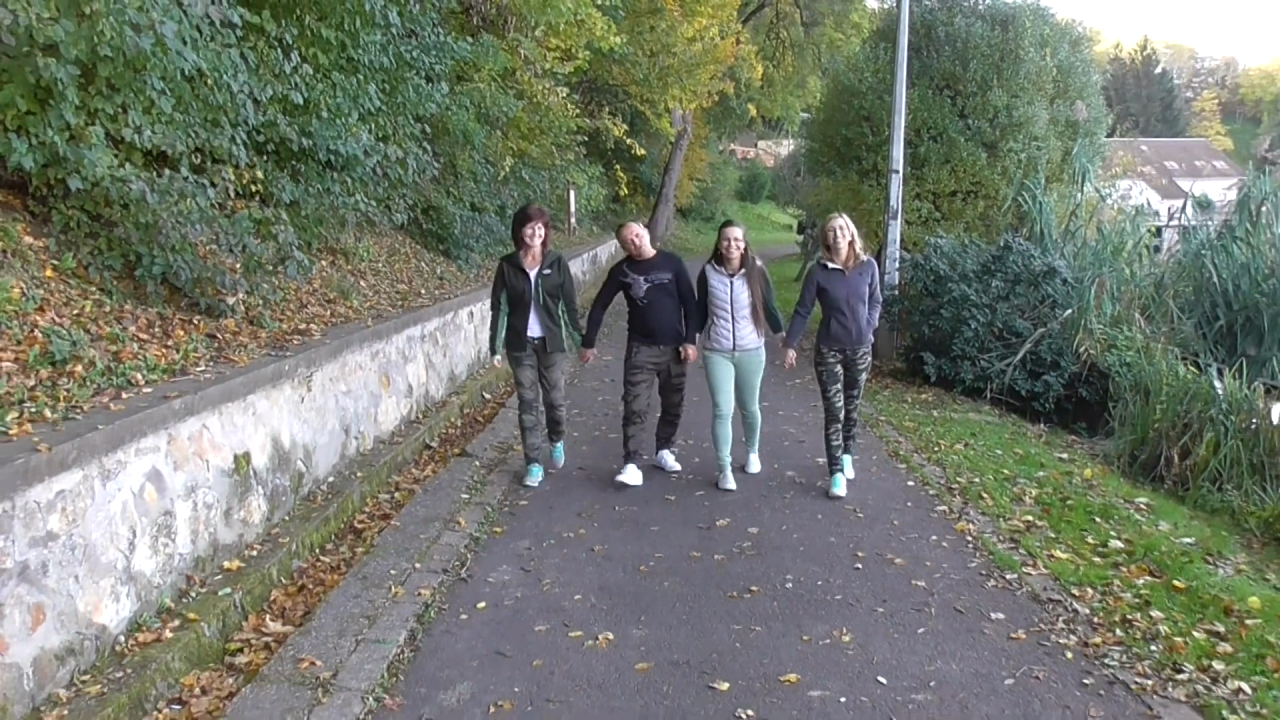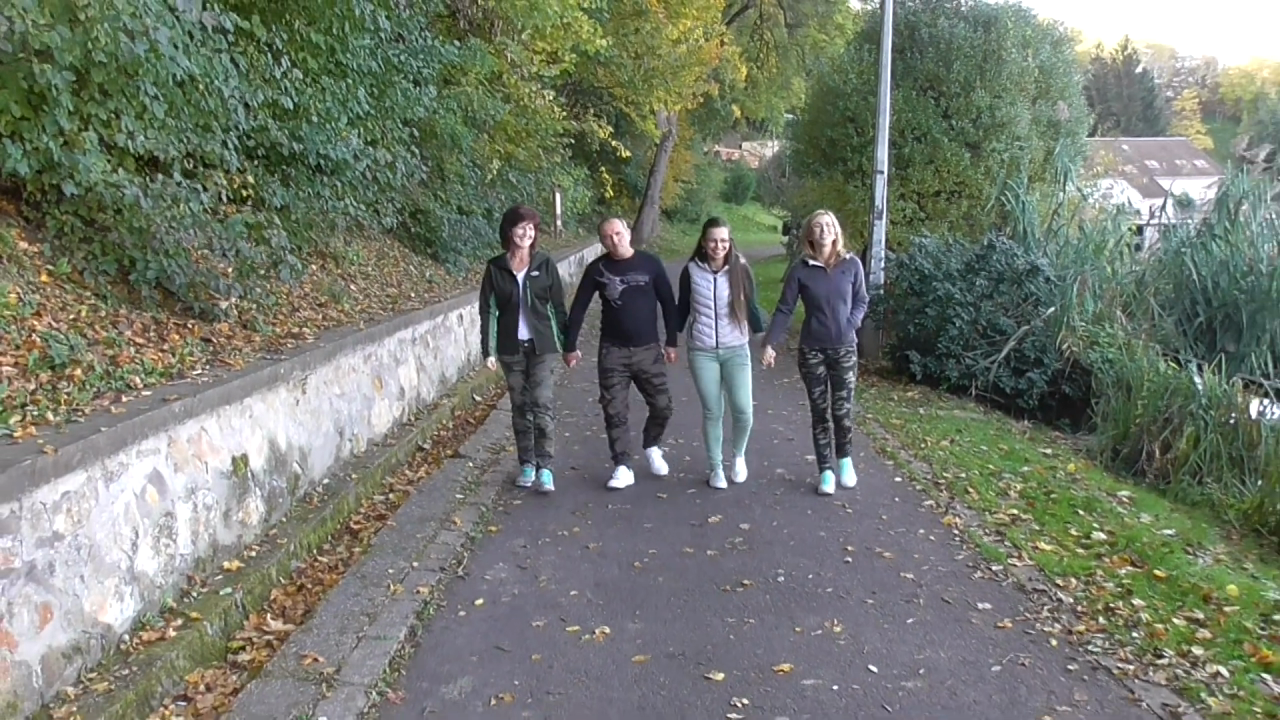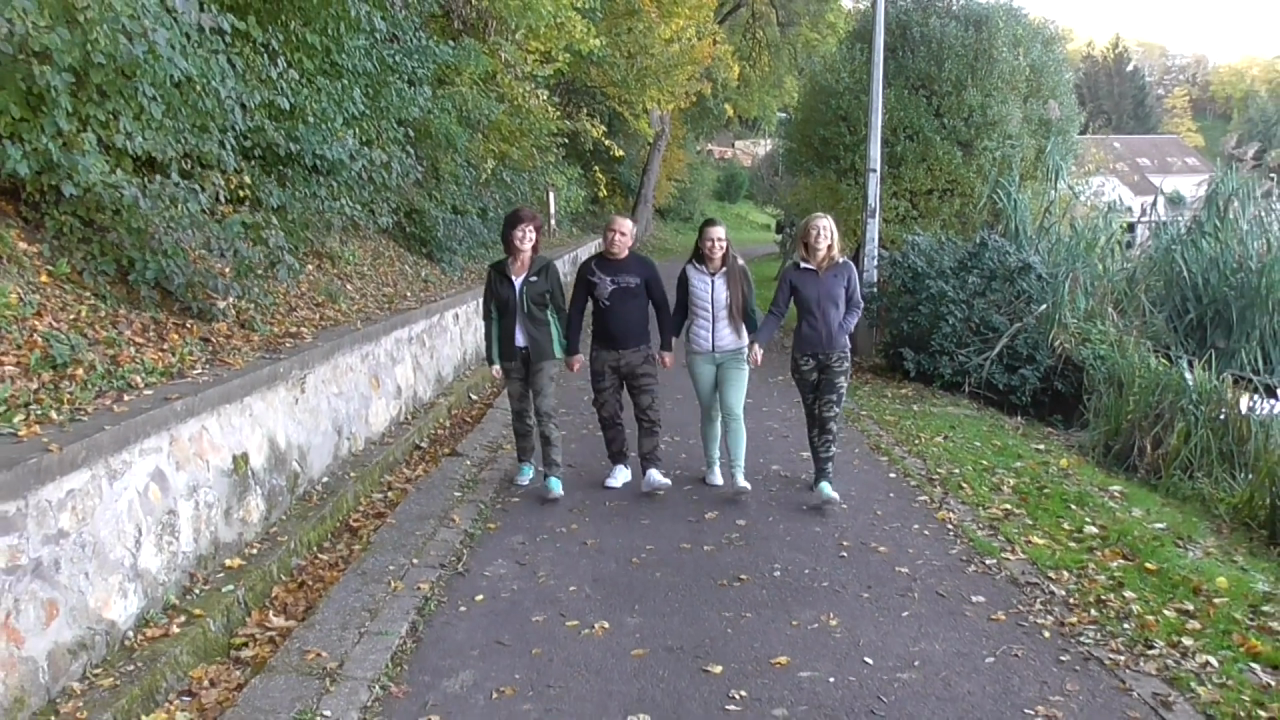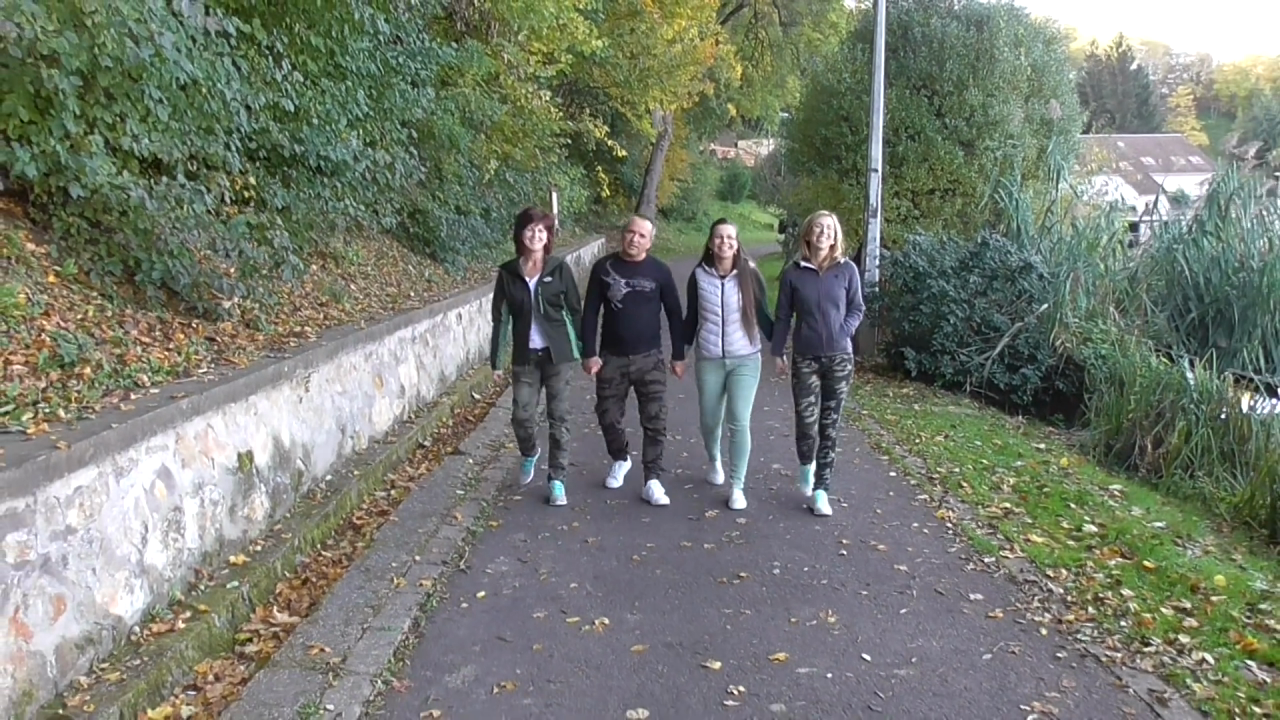
dt=0.3s
person 1, frame 1
left shoulder: (868, 266)
right shoulder: (818, 272)
left elbow: (876, 301)
right elbow: (802, 311)
left wrist: (868, 326)
right wrist: (790, 345)
left hip: (860, 349)
right hip: (828, 350)
left knee: (852, 407)
right knee: (834, 412)
left ankle: (846, 454)
right ankle: (836, 473)
person 1, frame 2
left shoulder: (851, 265)
right shoulder: (800, 270)
left elbow: (861, 301)
right elbow: (784, 309)
left wrist: (851, 325)
right wrist: (770, 343)
left hip: (845, 349)
right hip: (812, 350)
left knee: (842, 410)
right knee: (820, 413)
left ankle: (844, 458)
right ankle: (826, 470)
person 1, frame 3
left shoulder: (845, 269)
right shoulder: (792, 272)
left elbow: (856, 306)
right elbow: (777, 312)
left wrist: (842, 330)
right wrist: (758, 342)
left hip: (837, 354)
right hip: (804, 353)
left knee: (829, 418)
right knee: (813, 416)
left ankle: (824, 482)
right ankle: (821, 471)
person 1, frame 4
left shoulder: (847, 270)
right shoulder: (793, 272)
left elbow: (857, 309)
right elbow: (783, 316)
left wrist: (842, 332)
right wrist: (778, 353)
left hip: (839, 357)
right hip: (804, 357)
left knee: (829, 425)
right knee: (806, 423)
left ankle: (820, 489)
right ankle: (806, 464)
person 2, frame 1
left shoulder: (557, 263)
right shoulder: (507, 266)
left elbow: (570, 304)
right elbow: (499, 307)
left wrist: (580, 340)
right wrist: (495, 346)
left hip: (552, 343)
right hip: (521, 345)
left knee: (555, 400)
right knee: (528, 403)
left ankle: (556, 441)
right ankle: (533, 463)
person 2, frame 2
left shoulder: (545, 264)
right shoulder: (495, 268)
left elbow: (558, 305)
right elbow: (487, 310)
left wrist: (568, 343)
right wrist: (488, 349)
left hip: (542, 345)
right hip: (511, 347)
left knee: (542, 404)
right knee: (520, 407)
left ankle: (545, 468)
right ankle: (527, 464)
person 2, frame 3
left shoulder: (546, 268)
right shoulder: (497, 272)
left elbow: (560, 310)
right elbow: (491, 316)
left wrist: (570, 350)
right wrist: (492, 357)
left hip: (543, 352)
right hip: (512, 353)
left knee: (545, 412)
right knee: (520, 411)
left ankle: (553, 477)
right ankle: (525, 462)
person 2, frame 4
left shoulder: (559, 269)
right shoulder: (508, 273)
left elbow: (575, 311)
right elbow: (500, 318)
left wrist: (585, 352)
right wrist: (495, 360)
left hip: (559, 354)
right hip: (525, 356)
left knee: (558, 416)
right knee: (521, 417)
left ankle: (556, 480)
right ankle: (529, 455)
person 3, frame 1
left shoulder: (757, 272)
right shoulder: (707, 273)
left elbow: (769, 307)
right elbow: (701, 310)
left hip: (751, 352)
right hip: (717, 353)
left knee: (750, 409)
right knee: (722, 410)
left ankle: (752, 451)
right ankle: (725, 470)
person 3, frame 2
left shoulder: (740, 269)
right shoulder: (691, 271)
left elbow: (751, 307)
right elbow: (682, 308)
left hip: (736, 350)
right hip: (701, 352)
left knee: (743, 409)
right knee: (712, 412)
left ankle: (738, 455)
right ankle: (716, 468)
person 3, frame 3
left shoulder: (739, 271)
right shoulder: (689, 273)
left elbow: (749, 310)
right elbow: (680, 310)
left hip: (734, 354)
right hip: (699, 355)
left knee: (733, 413)
right knee: (710, 412)
left ankle: (738, 475)
right ankle: (712, 465)
person 3, frame 4
left shoulder: (750, 274)
right shoulder: (698, 276)
left elbow: (763, 314)
right elbow: (691, 317)
left hip: (745, 360)
right hip: (709, 360)
left knee: (739, 423)
right knee: (710, 421)
left ankle: (737, 487)
right ankle: (714, 460)
person 4, frame 1
left shoulder: (672, 262)
right shoulder: (621, 271)
left elbow: (689, 302)
right elbow: (600, 306)
left wrist: (690, 340)
right wrist: (588, 343)
left hip: (672, 348)
right hip: (640, 349)
left knee: (673, 405)
right knee: (635, 408)
left ankle: (663, 451)
right ankle: (632, 465)
person 4, frame 2
left shoulder: (650, 263)
right shoulder: (596, 269)
left elbow: (668, 303)
right elbow: (579, 308)
left wrist: (671, 342)
right wrist: (570, 346)
left hip: (648, 349)
right hip: (612, 351)
left knee: (662, 405)
right knee: (614, 412)
left ankle: (652, 446)
right ankle: (622, 468)
person 4, frame 3
left shoulder: (644, 267)
right shoulder: (589, 268)
left elbow: (661, 307)
right elbow: (576, 311)
left wrist: (666, 346)
right wrist: (572, 350)
left hip: (639, 353)
right hip: (602, 354)
left knee: (648, 413)
right knee: (608, 414)
left ankle: (650, 472)
right ankle: (620, 465)
person 4, frame 4
left shoulder: (659, 271)
right shoulder: (603, 268)
left elbow: (674, 314)
right elbow: (590, 312)
left wrist: (678, 355)
right wrist: (590, 353)
left hip: (649, 357)
right hip: (612, 357)
left knee: (654, 421)
right knee: (608, 418)
left ankle: (652, 482)
right ankle: (620, 460)
